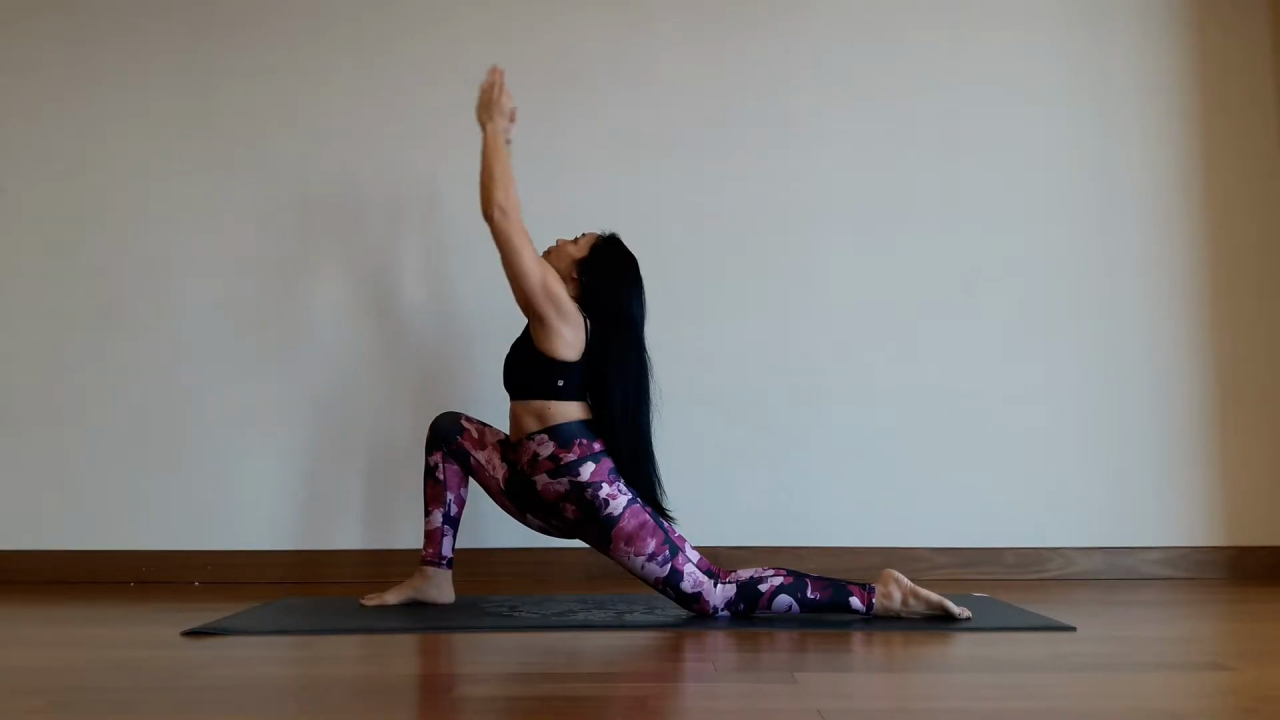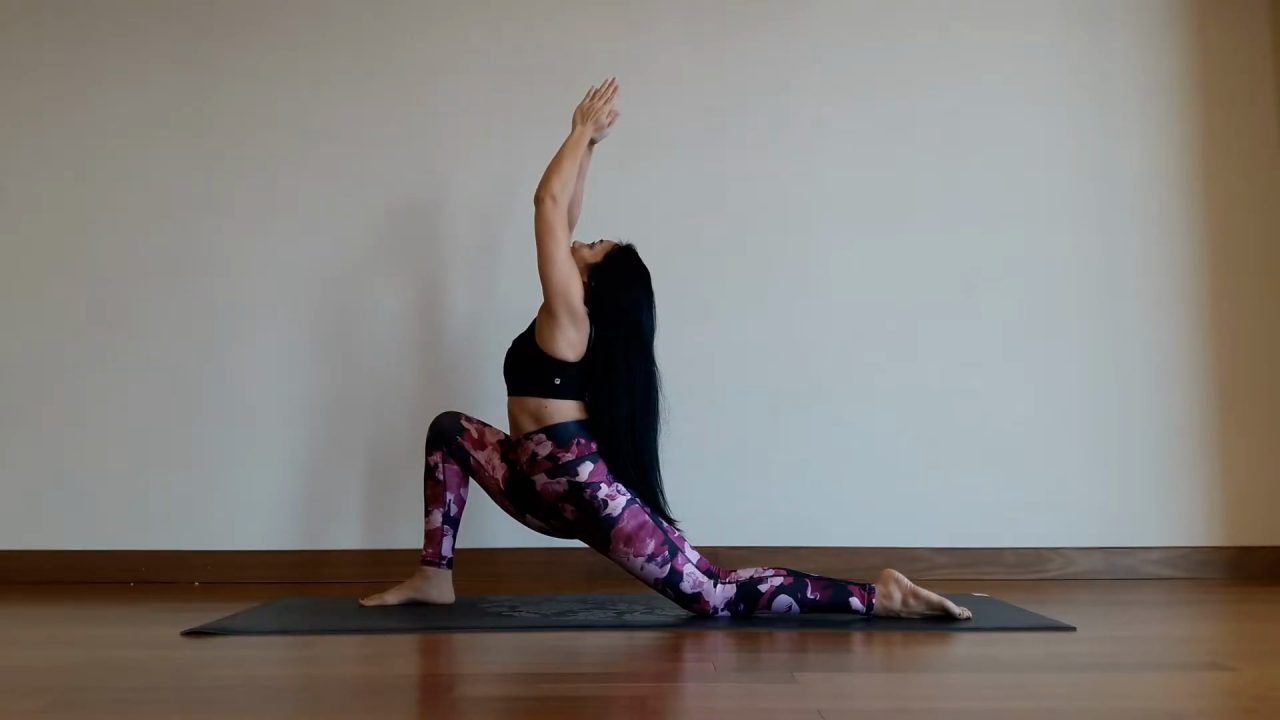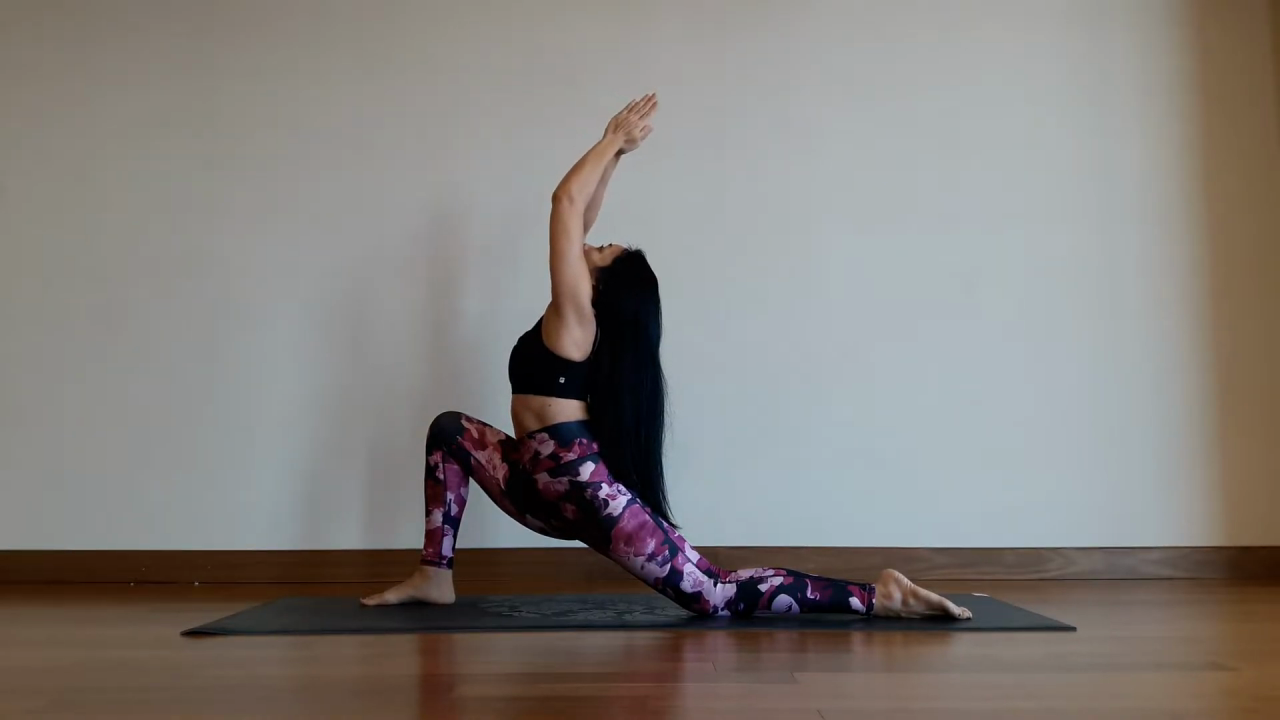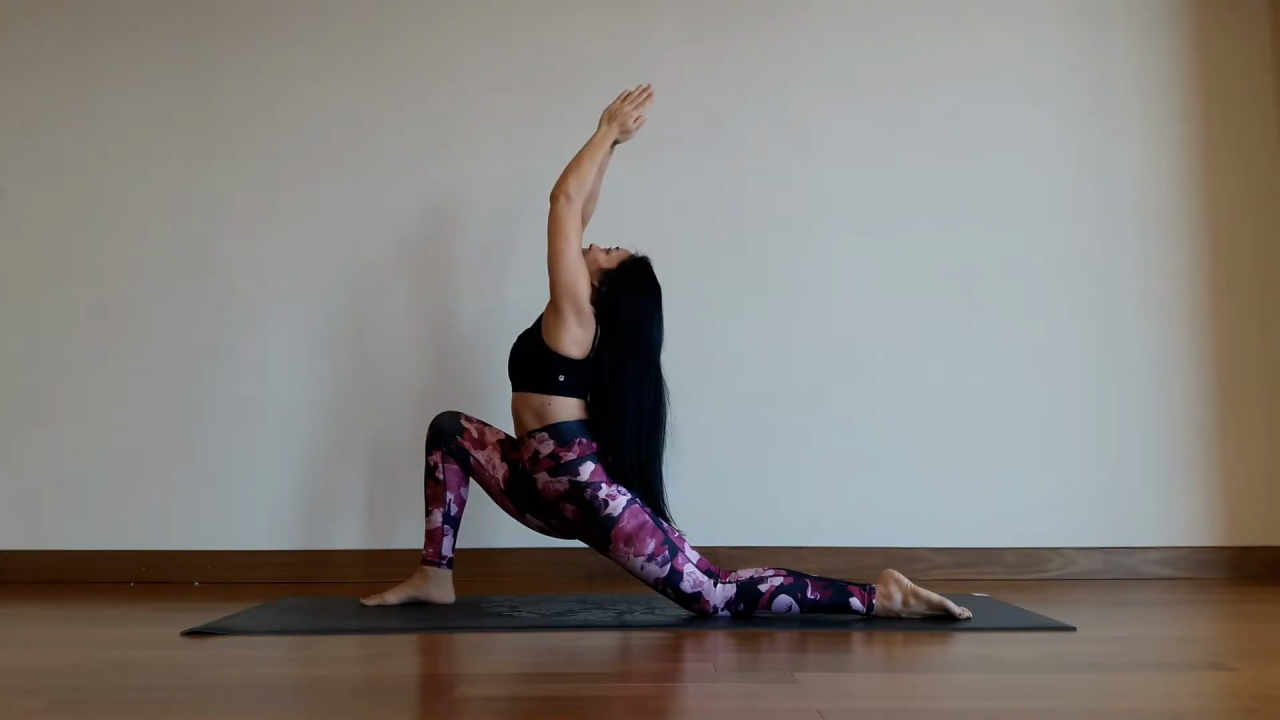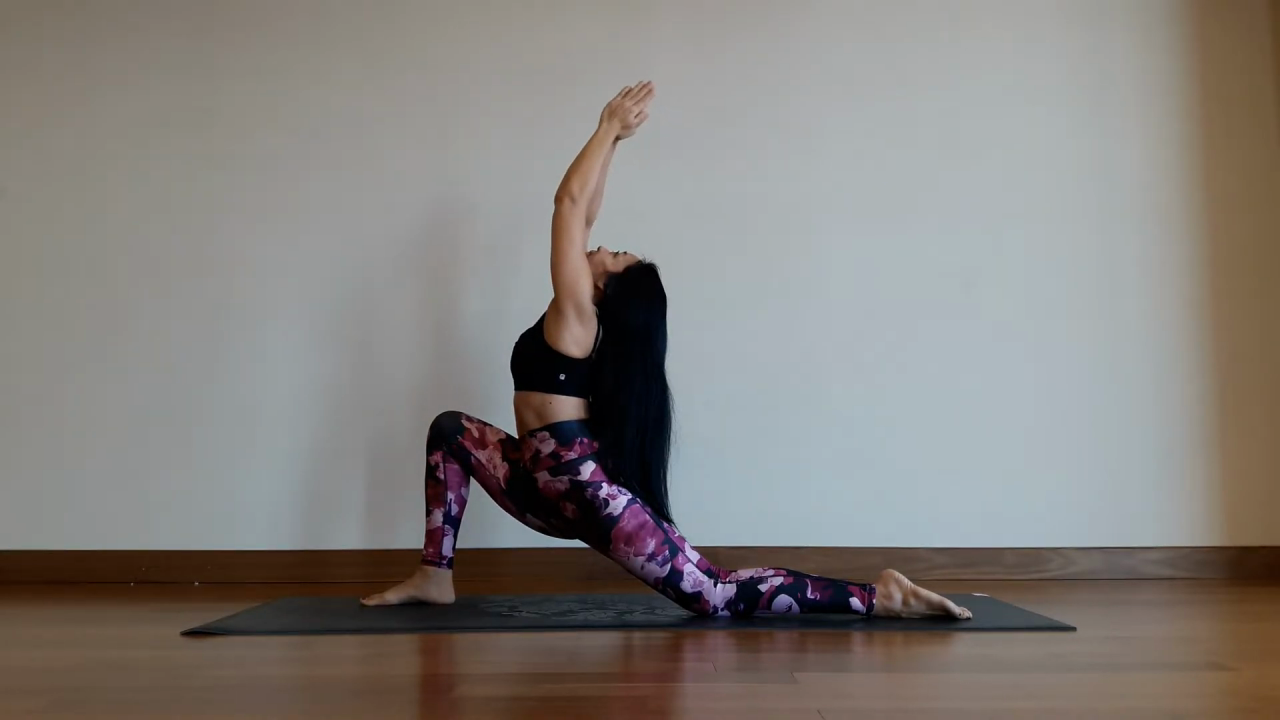
dt=1s
person 1, frame 1
left shoulder: (558, 310)
right shoulder: (558, 316)
left elbow: (500, 213)
right elbow: (508, 221)
left wrist: (493, 129)
right wrist: (498, 134)
left hip: (582, 482)
right hip: (551, 484)
left knee: (714, 594)
right knee: (449, 430)
left ankle: (879, 596)
right ankle: (434, 577)
person 1, frame 2
left shoulder: (567, 312)
right shoulder: (572, 318)
left elbow: (547, 202)
right elbow: (561, 217)
left wrist: (583, 133)
right wrist: (586, 142)
left hip: (581, 485)
right hip: (549, 487)
left knee: (712, 593)
right knee: (449, 431)
left ankle: (880, 597)
right ankle: (435, 576)
person 1, frame 3
left shoulder: (575, 310)
right shoulder: (581, 320)
left elbow: (565, 202)
right elbow: (577, 217)
left wrist: (615, 142)
right wrist: (615, 147)
left hip: (581, 485)
right hip: (549, 486)
left knee: (711, 592)
right knee: (449, 430)
left ankle: (879, 596)
right ankle: (435, 574)
person 1, frame 4
left shoulder: (575, 310)
right shoulder: (583, 318)
left elbow: (564, 200)
right elbow: (577, 213)
left wrist: (609, 132)
right wrist: (608, 139)
left hip: (581, 486)
right hip: (549, 487)
left knee: (712, 594)
right knee: (449, 431)
left ankle: (880, 597)
right ankle: (435, 576)
person 1, frame 5
left shoulder: (577, 311)
right shoulder: (583, 318)
left elbow: (568, 202)
right elbow: (582, 216)
left wrist: (609, 129)
right wrist: (611, 136)
left hip: (582, 485)
right hip: (550, 485)
left knee: (712, 593)
right knee: (450, 429)
left ankle: (879, 597)
right ankle: (435, 575)
